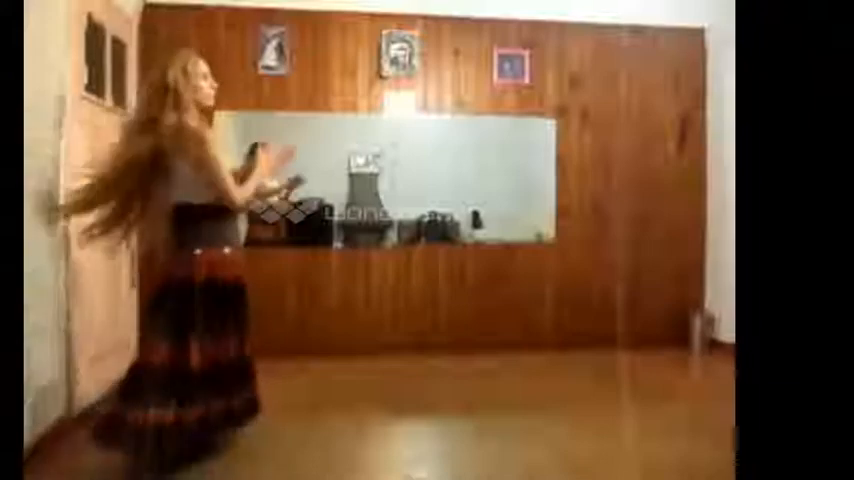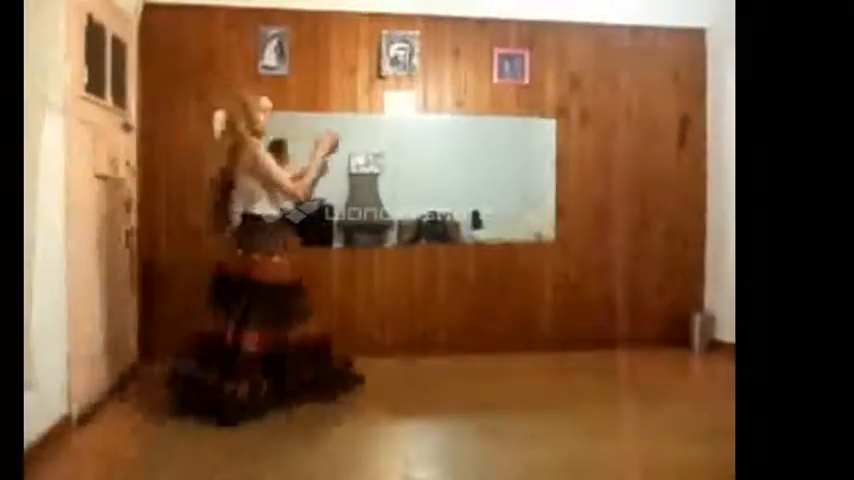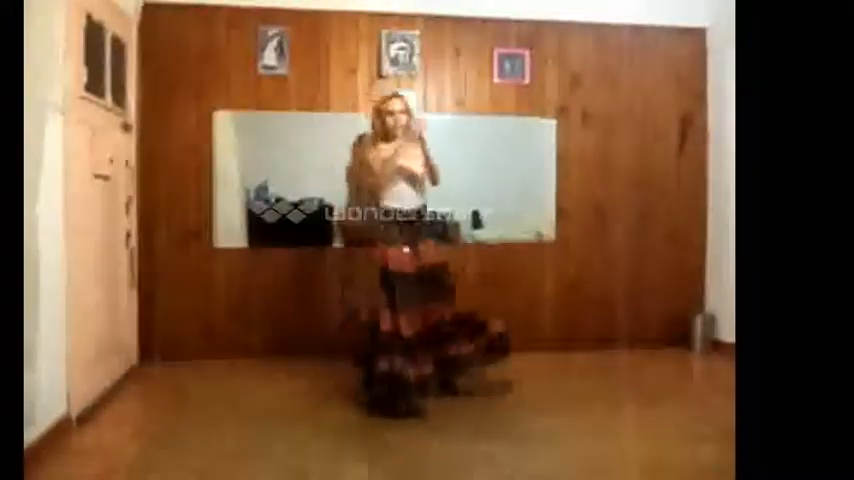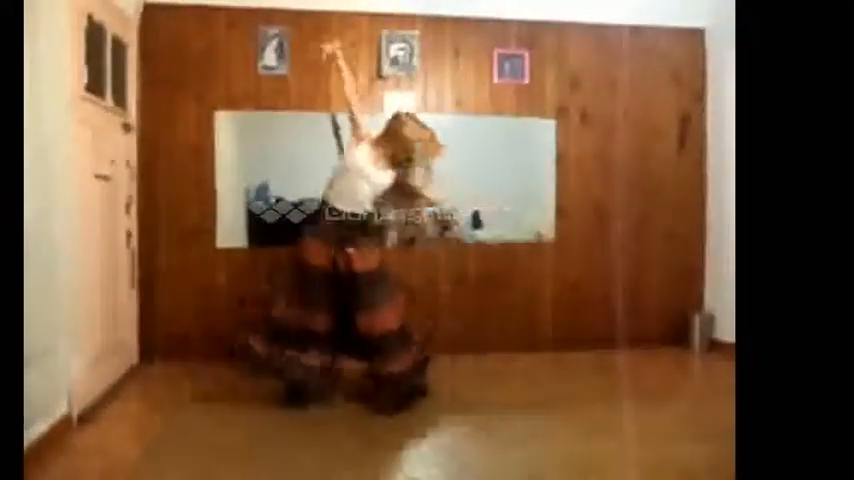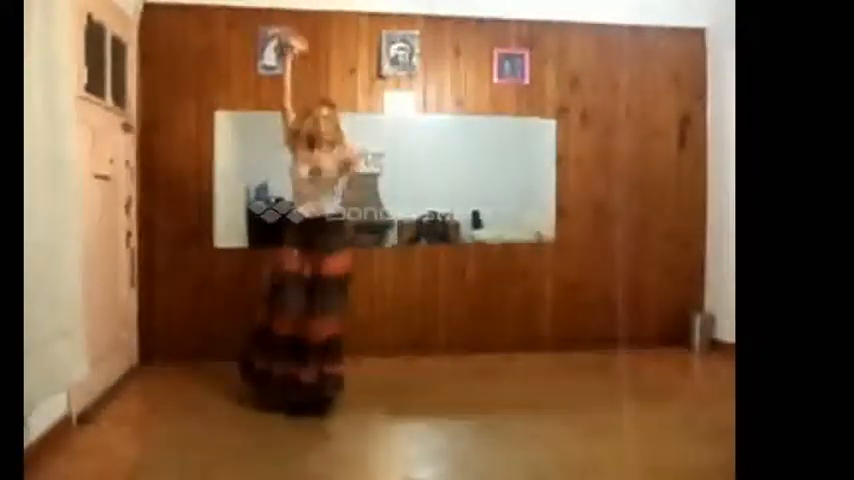
dt=1s
person 1, frame 1
left shoulder: (169, 131)
right shoulder: (193, 130)
right elbow: (234, 198)
left wrist: (260, 174)
right wrist: (264, 167)
left hip: (186, 243)
right hip: (211, 244)
left knee: (182, 340)
right knee: (210, 342)
left ankle: (168, 437)
right ankle: (196, 432)
person 1, frame 2
left shoulder: (245, 149)
right shoulder: (253, 149)
left elbow: (284, 189)
right elbow: (296, 191)
left wrist: (319, 160)
right wrist: (318, 154)
left hip: (257, 240)
right hip: (261, 244)
left knee: (260, 321)
right knee: (253, 324)
right ankle: (230, 397)
person 1, frame 3
left shoulder: (414, 147)
right shoulder: (373, 151)
left elbow: (433, 180)
right elbow: (378, 183)
left wrist: (423, 149)
right wrist: (400, 149)
left hip: (419, 225)
right hip: (391, 229)
left knee: (434, 295)
right knee: (398, 304)
left ankle: (435, 373)
right ankle: (393, 389)
person 1, frame 4
left shoulder: (394, 170)
right shoulder: (361, 140)
right elbow: (350, 94)
right wrist: (339, 58)
left hip: (360, 234)
right hip: (328, 225)
left knee: (377, 303)
right knee: (315, 302)
left ankle: (394, 382)
right ankle: (309, 382)
person 1, frame 5
left shoulder: (340, 152)
right shoulder: (298, 149)
left elbow: (354, 156)
right elbow: (286, 105)
left wrist: (341, 160)
right wrist: (289, 57)
left hip: (331, 235)
right hip: (298, 234)
left knee: (324, 315)
right knee: (288, 311)
left ankle: (317, 388)
right ankle: (283, 385)
